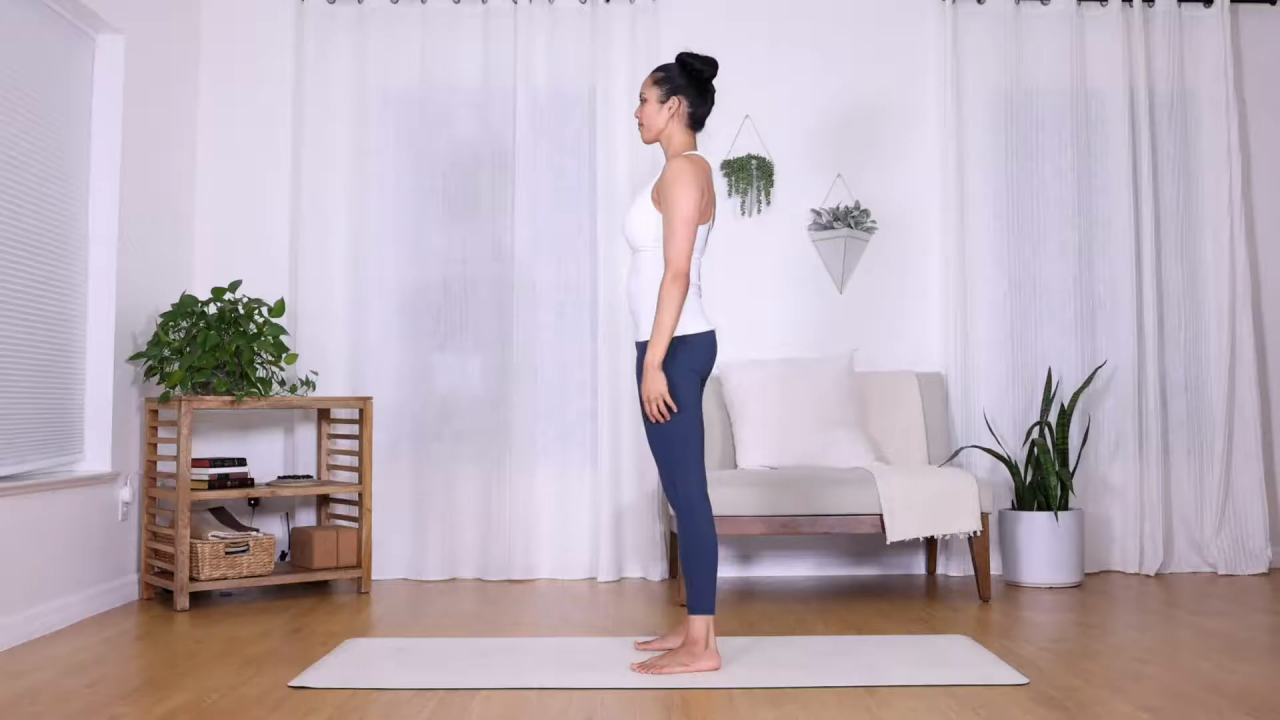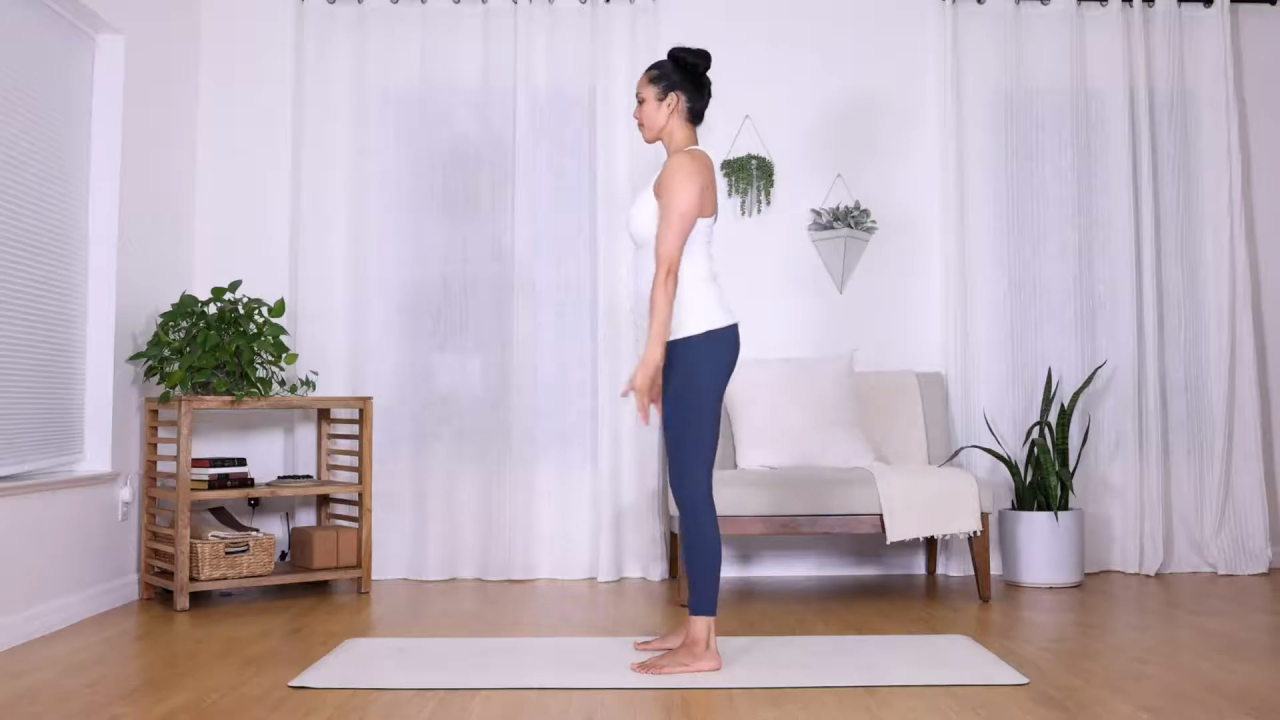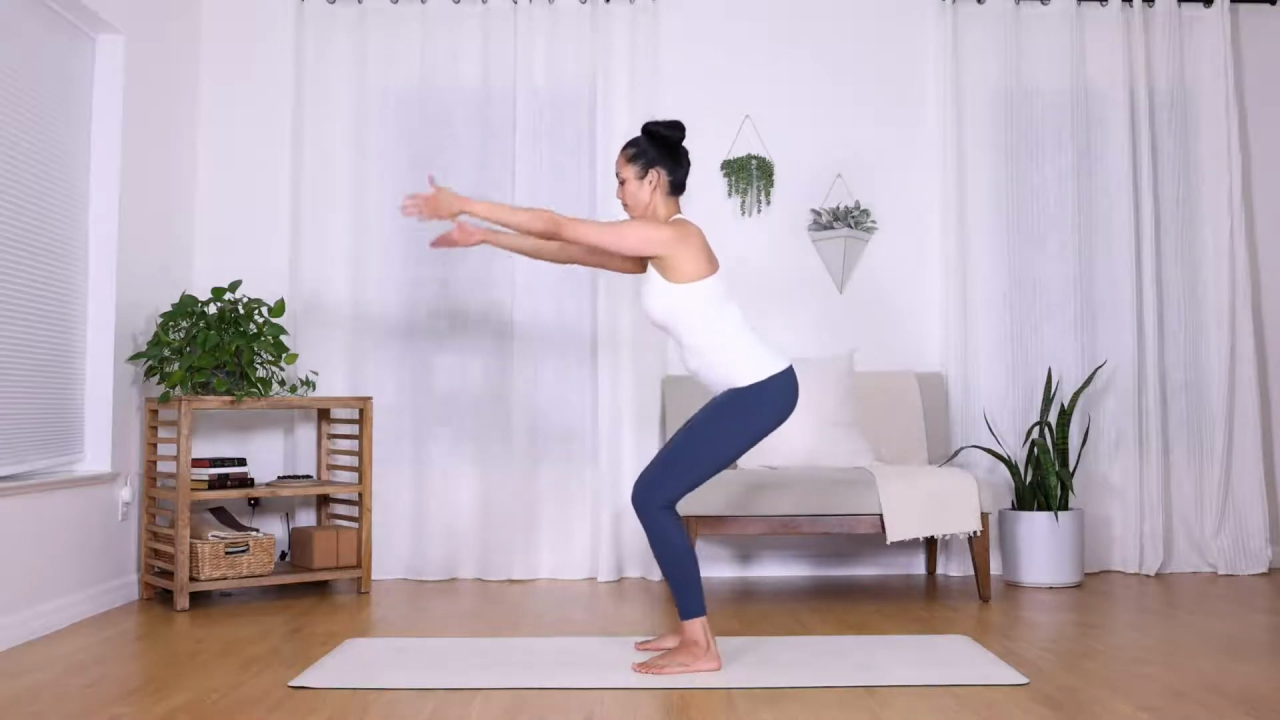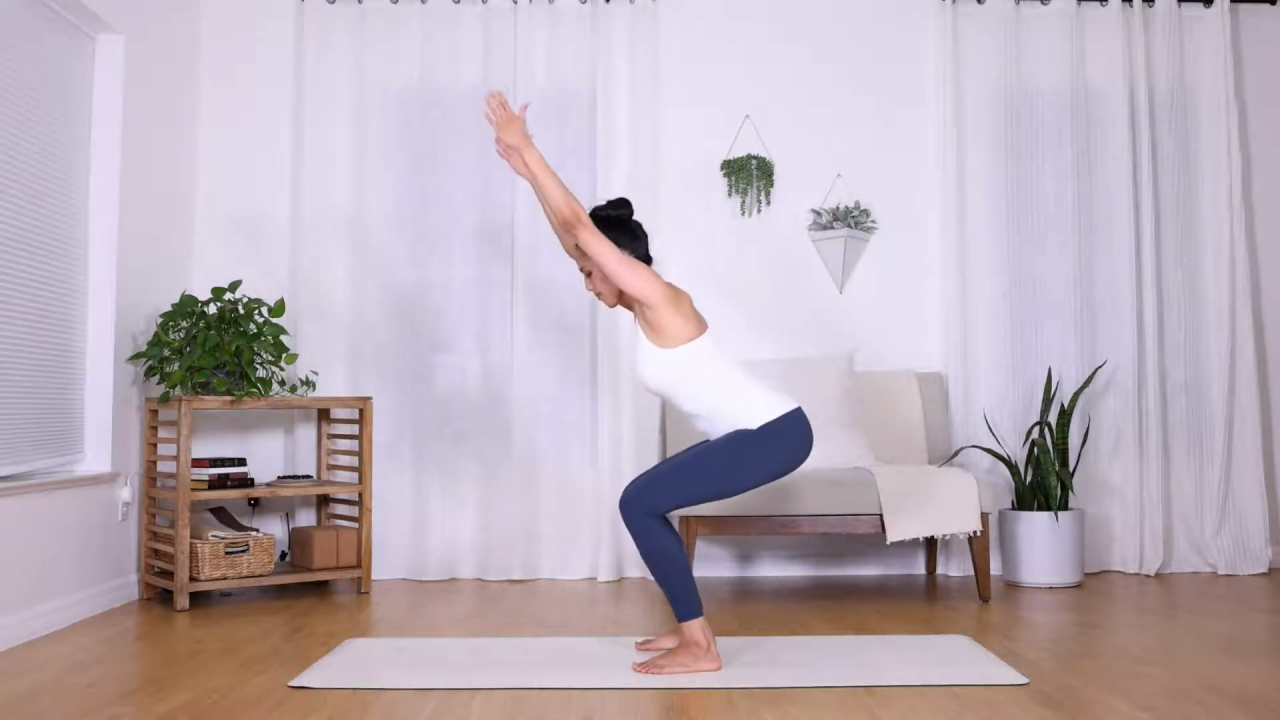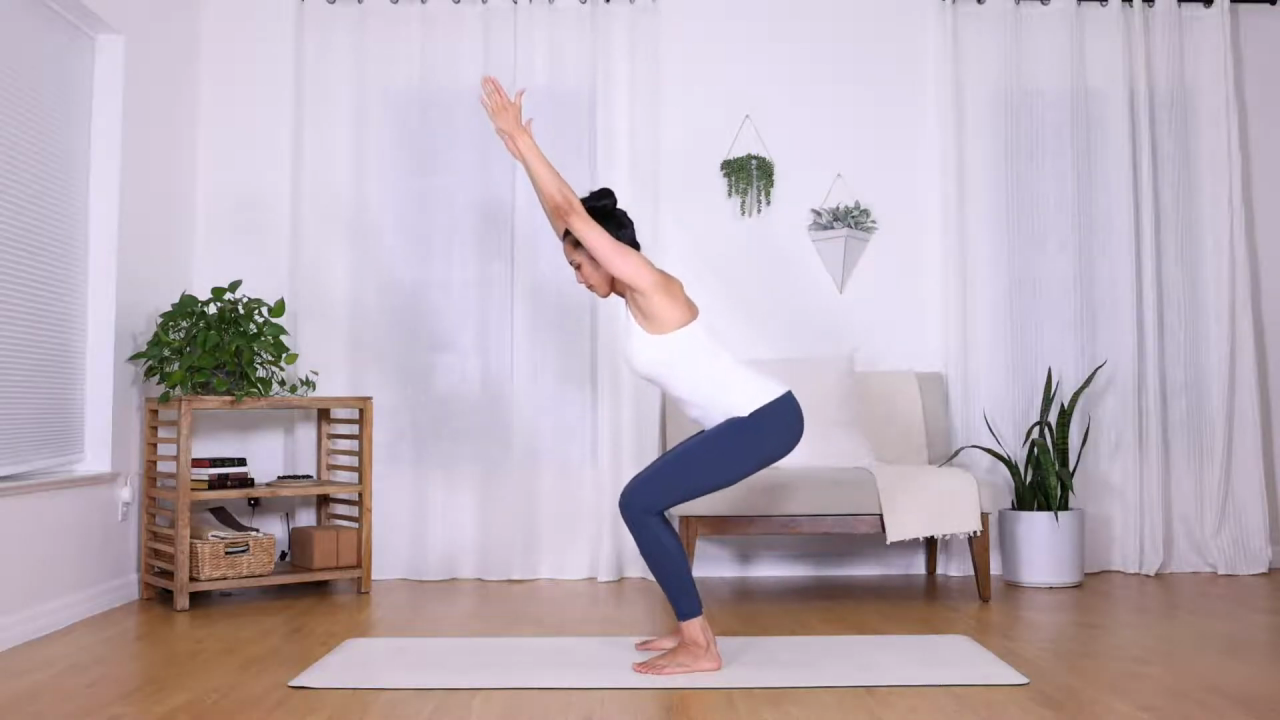
dt=1s
person 1, frame 1
left shoulder: (684, 169)
right shoulder: (682, 172)
left elbow: (677, 275)
left wrist: (653, 363)
left hip: (675, 348)
right hip: (674, 347)
left knee: (687, 493)
right knee: (682, 492)
left ankle: (701, 646)
right ankle: (694, 627)
person 1, frame 2
left shoulder: (684, 164)
right shoulder: (682, 167)
left elbow: (668, 269)
left wrist: (651, 359)
right wrist: (655, 359)
left hip: (700, 342)
right hip: (694, 343)
left knee: (691, 490)
right knee: (687, 488)
left ankle: (702, 647)
right ankle: (695, 628)
person 1, frame 3
left shoulder: (670, 236)
right shoulder: (657, 249)
left elbow: (559, 227)
right elbow: (568, 248)
left wrist: (464, 206)
right wrist: (487, 235)
left hip: (760, 392)
right hip: (751, 389)
left knee: (652, 497)
right knee: (654, 496)
left ankle: (699, 647)
right ankle: (691, 630)
person 1, frame 4
left shoulder: (659, 300)
right shoulder: (647, 304)
left elbow: (579, 224)
right elbow: (573, 235)
left wrist: (525, 146)
right wrist: (529, 174)
left hip: (774, 435)
right hip: (764, 430)
left knee: (639, 504)
right knee: (645, 504)
left ankle: (699, 648)
right ankle: (692, 629)
person 1, frame 5
left shoulder: (649, 285)
right shoulder: (638, 293)
left elbow: (572, 211)
right elbow: (566, 220)
left wrist: (518, 136)
right wrist: (522, 154)
left hip: (764, 420)
right hip: (753, 419)
left knee: (639, 503)
right knee: (645, 502)
left ankle: (699, 647)
right ankle: (691, 628)
